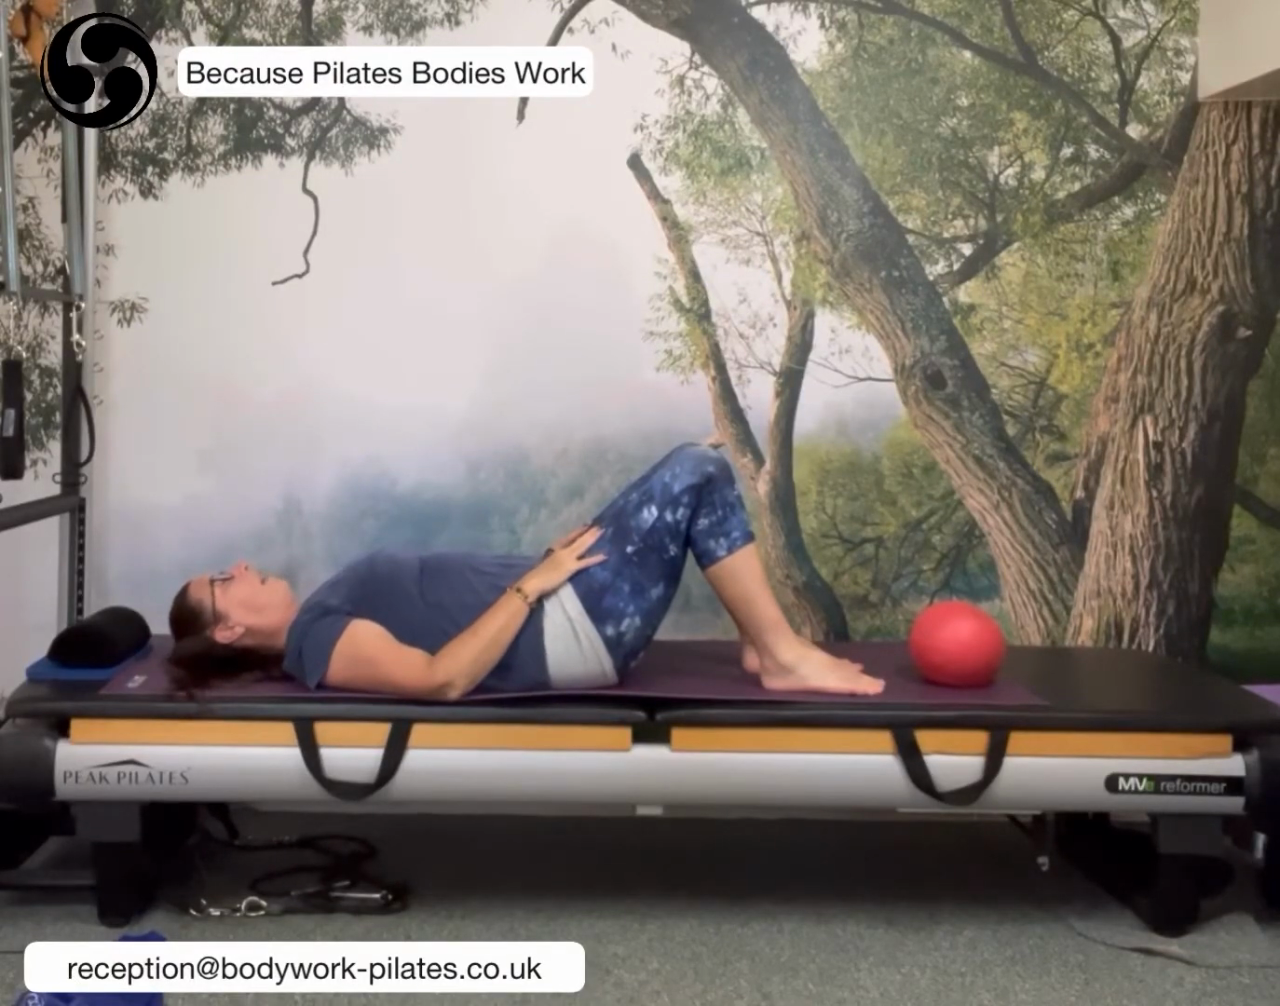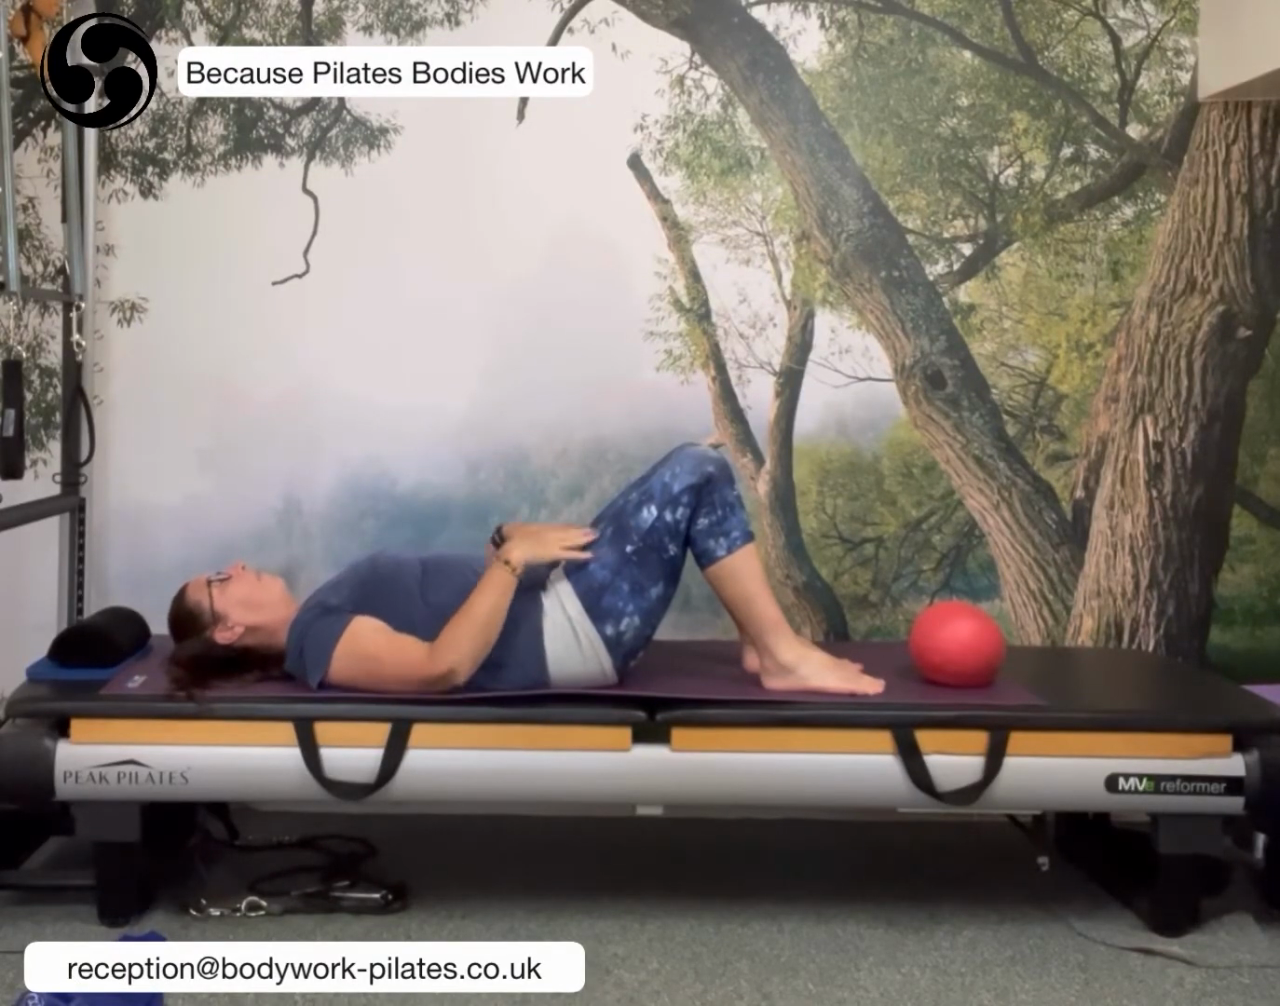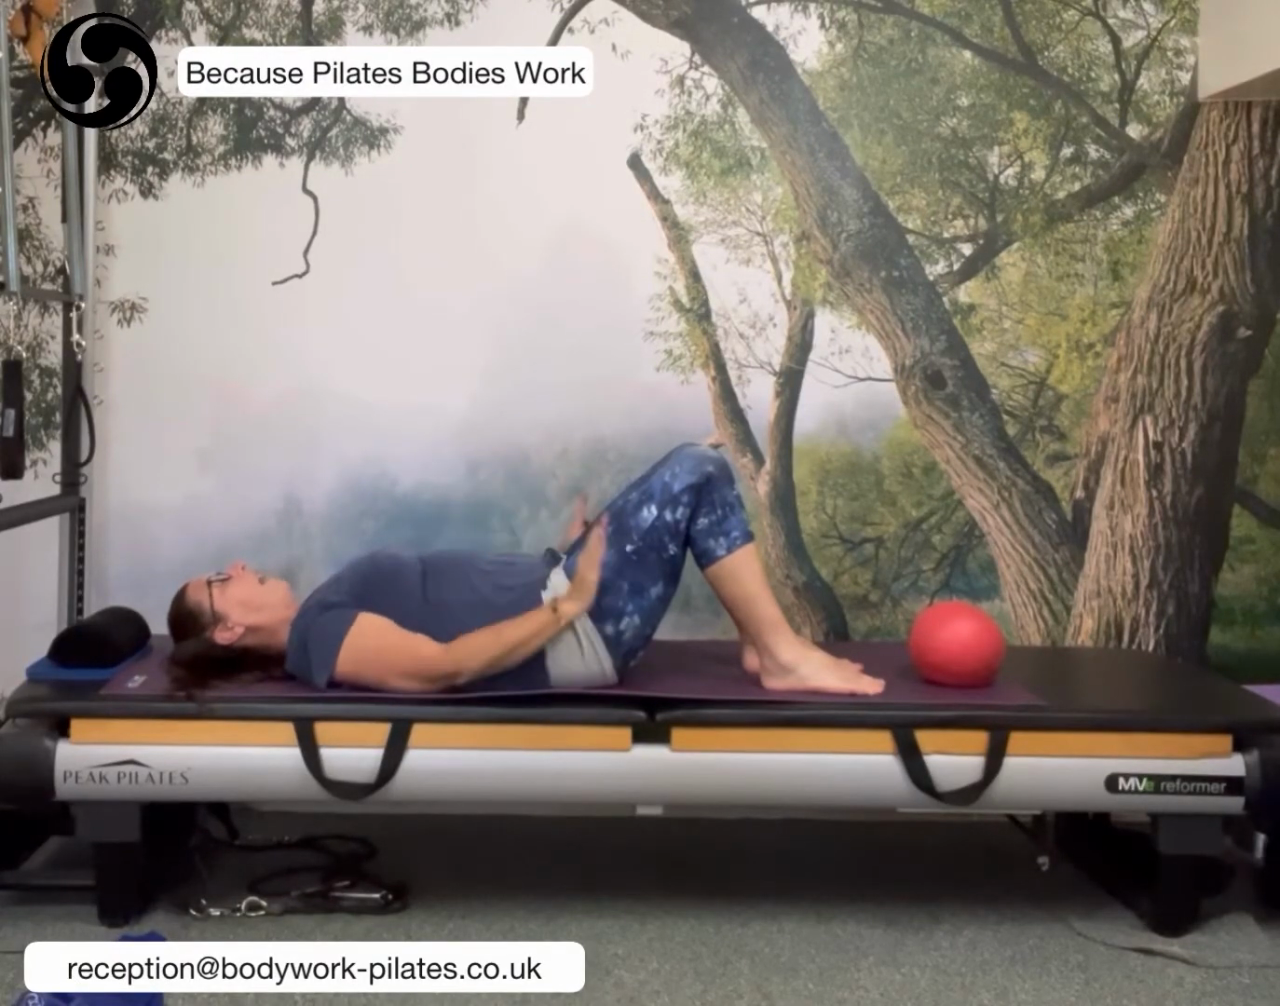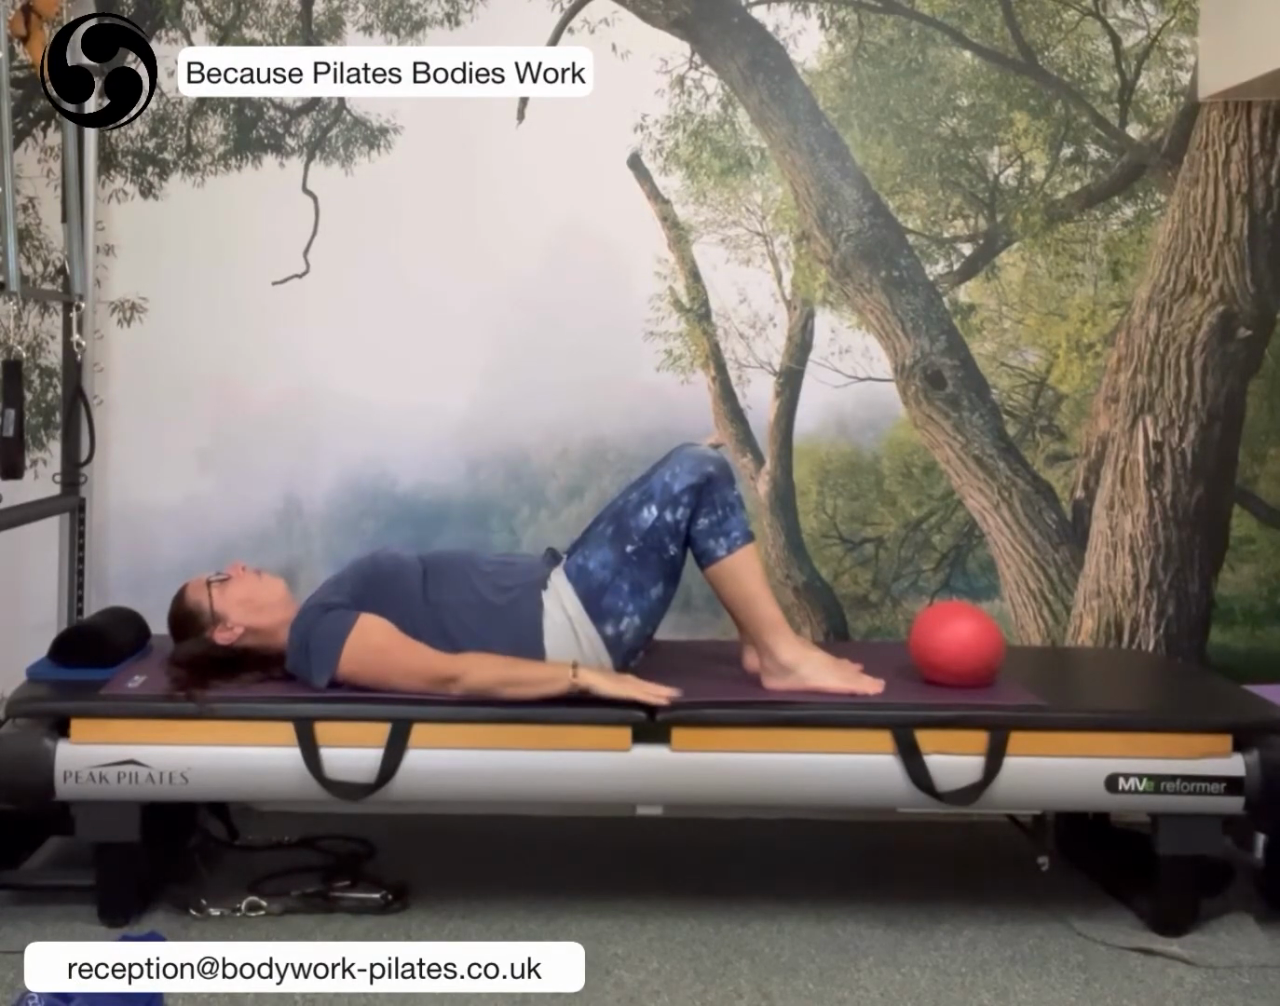
dt=0.5s
person 1, frame 1
left shoulder: (325, 616)
right shoulder: (319, 644)
right elbow: (442, 678)
left wrist: (541, 567)
right wrist: (531, 585)
left hip: (547, 604)
right hip: (567, 634)
left knee: (697, 468)
right knee: (695, 475)
left ankle: (766, 644)
right ankle: (784, 656)
person 1, frame 2
left shoulder: (323, 619)
right shoulder: (319, 644)
right elbow: (446, 664)
left wrist: (513, 547)
right wrist: (513, 557)
left hip: (549, 604)
right hip: (569, 636)
left knee: (697, 469)
right knee: (695, 475)
left ankle: (766, 646)
right ankle: (784, 657)
person 1, frame 3
left shoulder: (325, 617)
right shoulder: (321, 640)
right elbow: (448, 664)
left wrist: (562, 561)
right wrist: (569, 607)
left hip: (554, 600)
right hip: (565, 630)
left knee: (698, 468)
right knee: (694, 475)
left ankle: (766, 645)
right ankle: (783, 655)
person 1, frame 4
left shoulder: (322, 618)
right shoulder: (321, 639)
right elbow: (451, 673)
right wrist: (588, 678)
left hip: (551, 591)
right hip: (568, 628)
left knee: (698, 467)
right knee: (694, 473)
left ankle: (765, 643)
right ankle: (784, 655)
